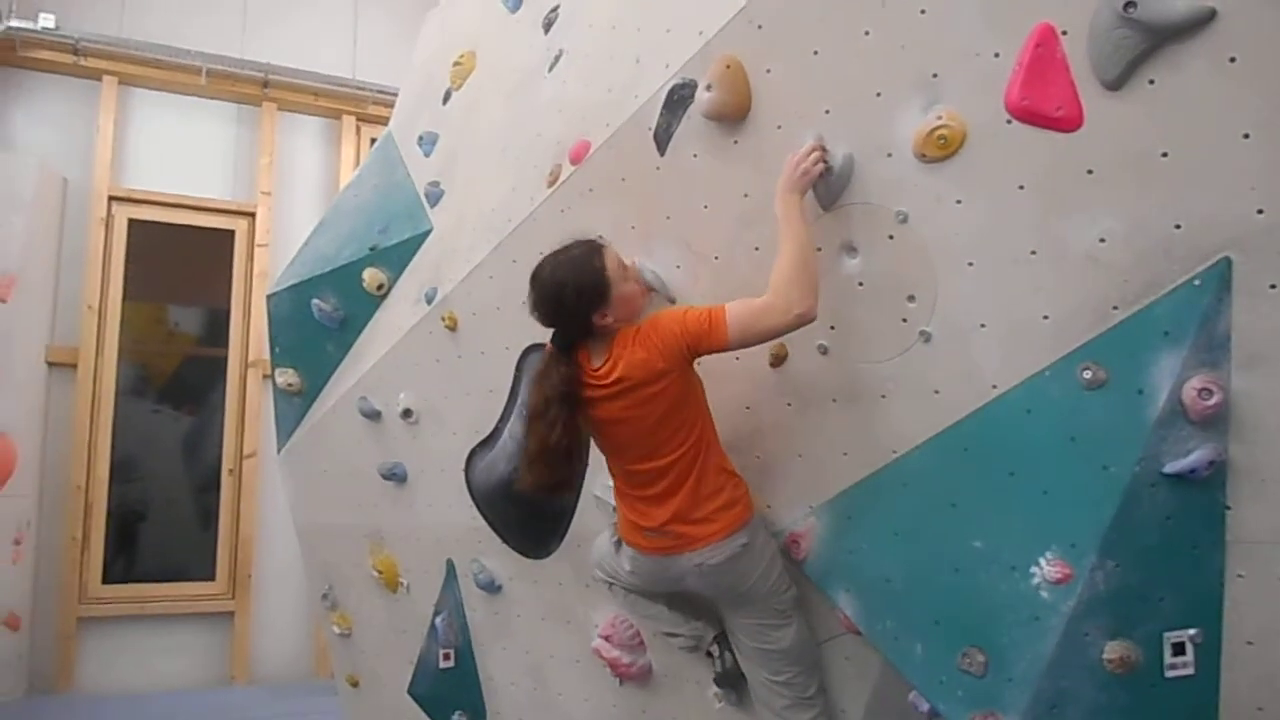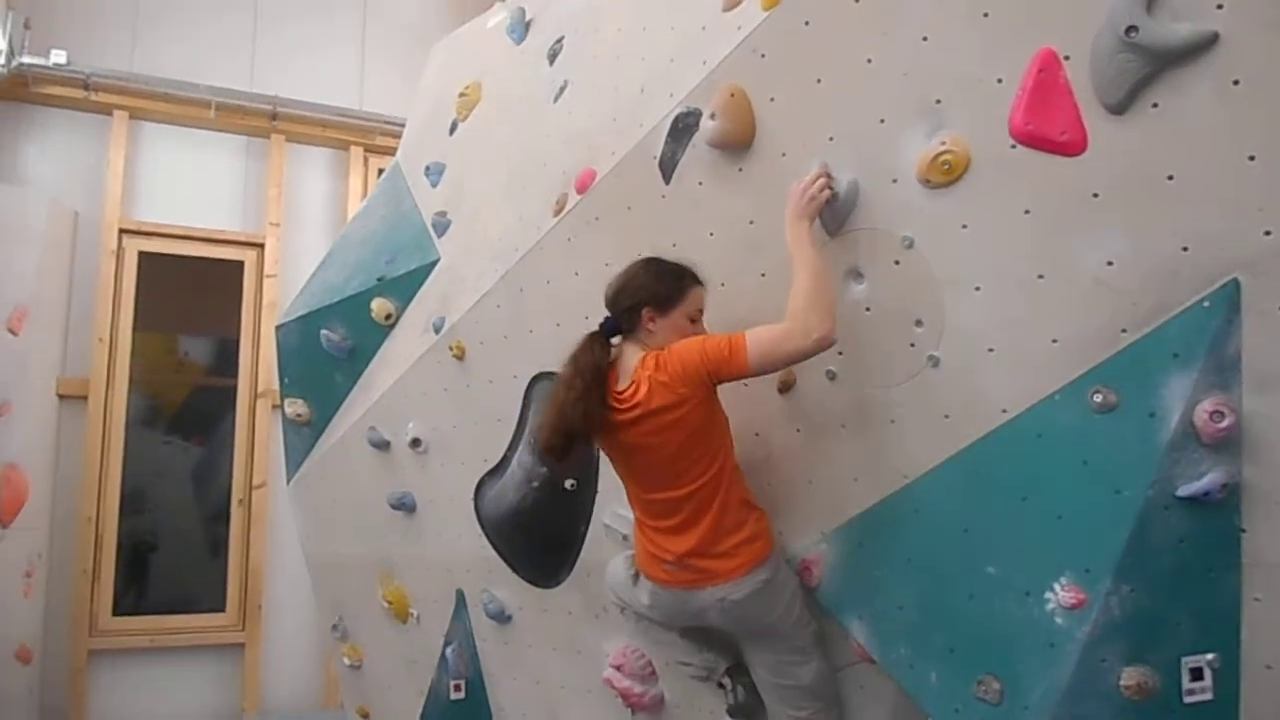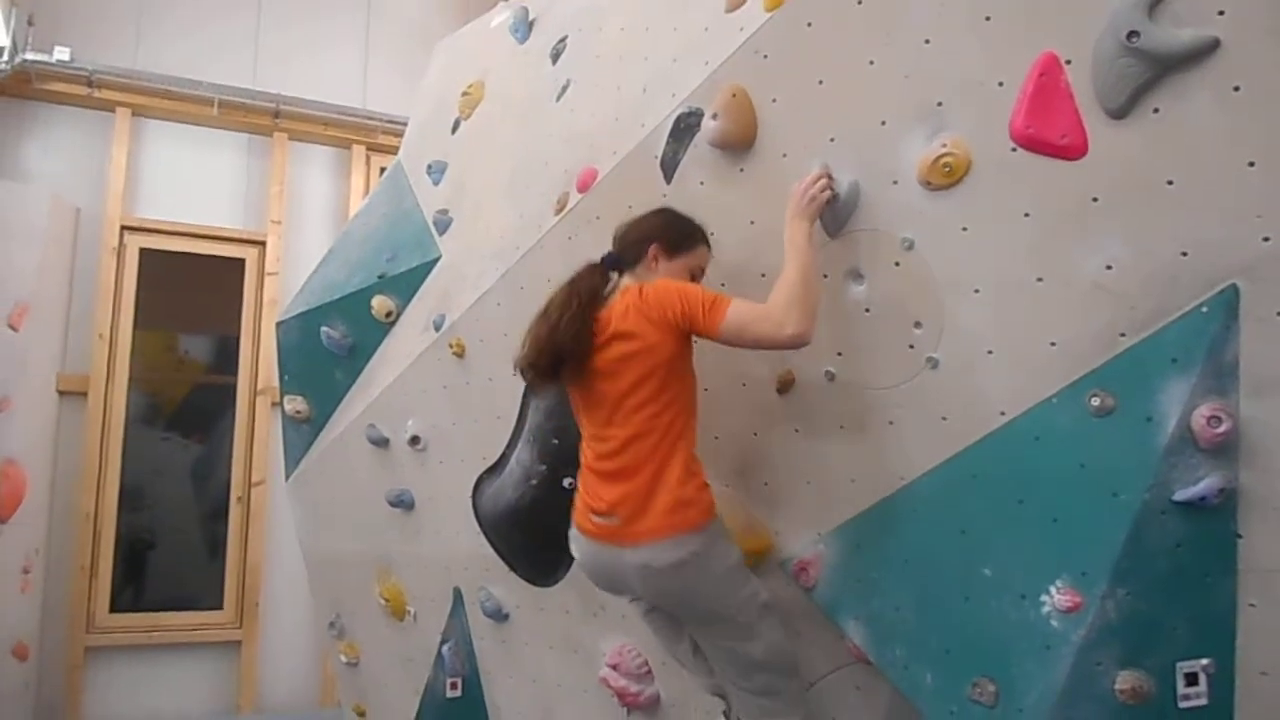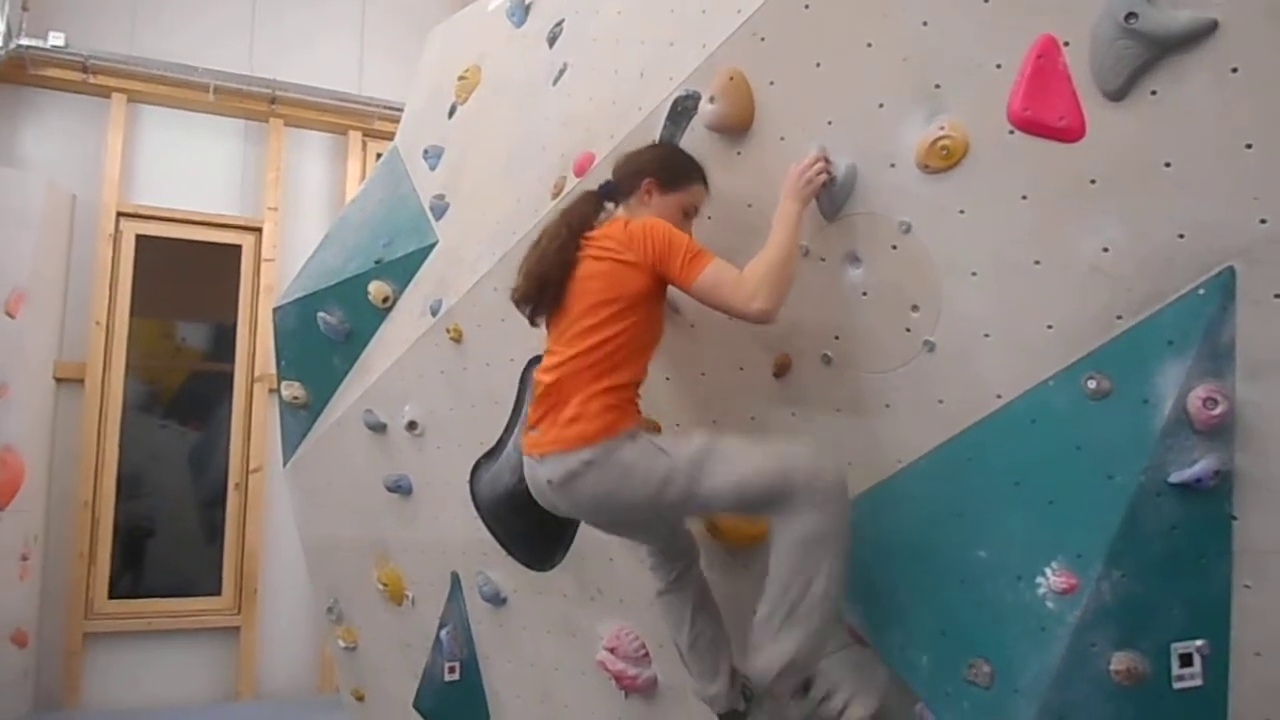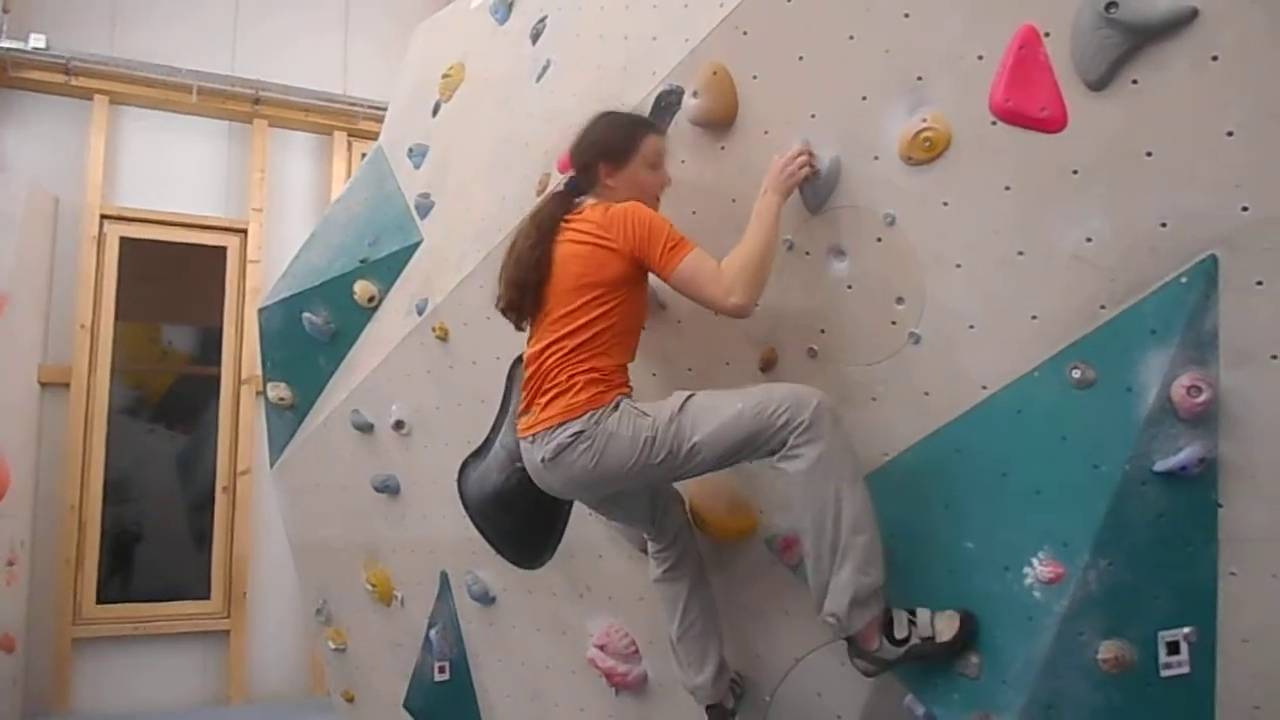
dt=0.4s
person 1, frame 1
left shoulder: (567, 369)
right shoulder: (660, 342)
right elbow: (794, 307)
right wrist: (789, 198)
left hip: (650, 559)
right hip: (728, 549)
left knee: (607, 558)
left ankle: (708, 640)
person 1, frame 2
left shoulder: (594, 388)
right shoulder: (685, 368)
right elbow: (814, 331)
right wrist: (799, 225)
left hip: (668, 591)
right hip: (747, 582)
left knee: (621, 577)
left ankle: (722, 669)
person 1, frame 3
left shoulder: (583, 321)
right shoulder: (664, 299)
right elbow: (790, 326)
right wrist: (798, 223)
left hip: (594, 548)
right hip: (674, 548)
left knee: (653, 592)
person 1, frame 4
left shoulder: (578, 245)
right shoulder: (648, 236)
right elbow: (757, 300)
right wrist: (792, 203)
left hip: (545, 465)
right hip: (598, 459)
left knee: (671, 549)
right knee: (815, 482)
right ankle: (782, 673)
person 1, frame 5
left shoulder: (558, 231)
right shoulder: (628, 220)
right elbow: (735, 294)
right wrist: (772, 193)
left hip: (547, 447)
right hip: (589, 433)
left knee: (670, 533)
right knee: (803, 413)
right ankle: (866, 624)
